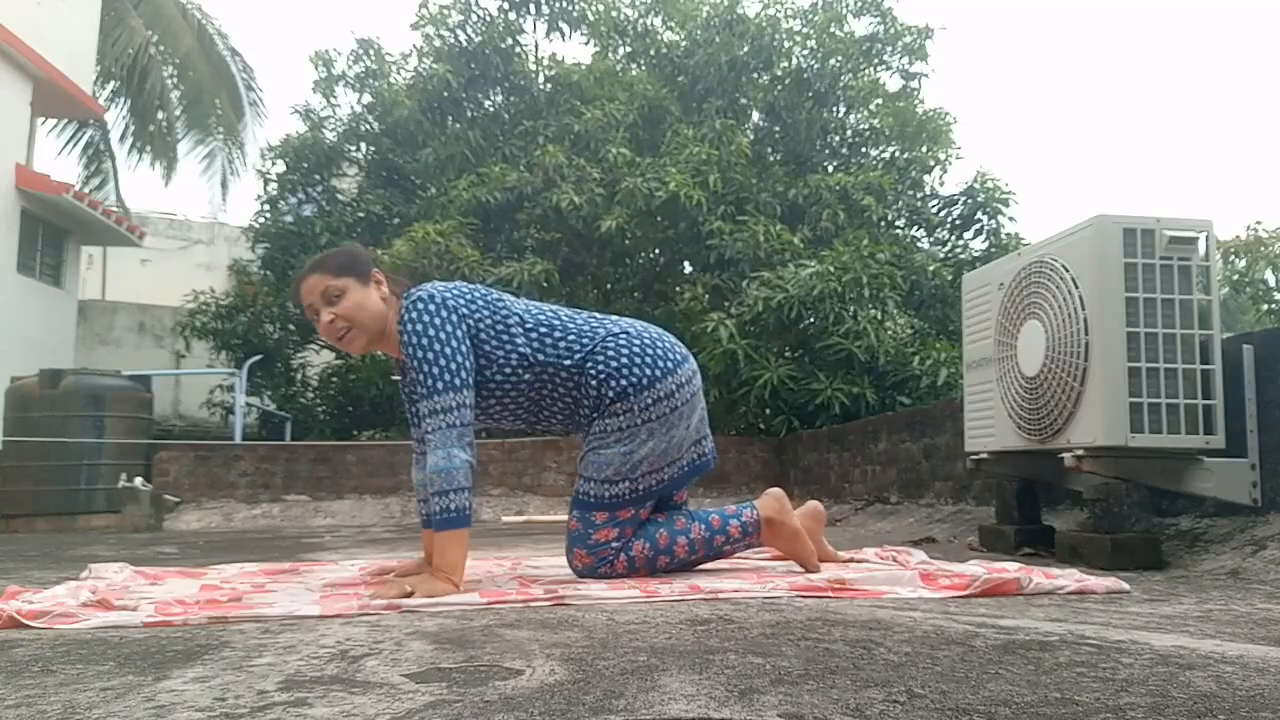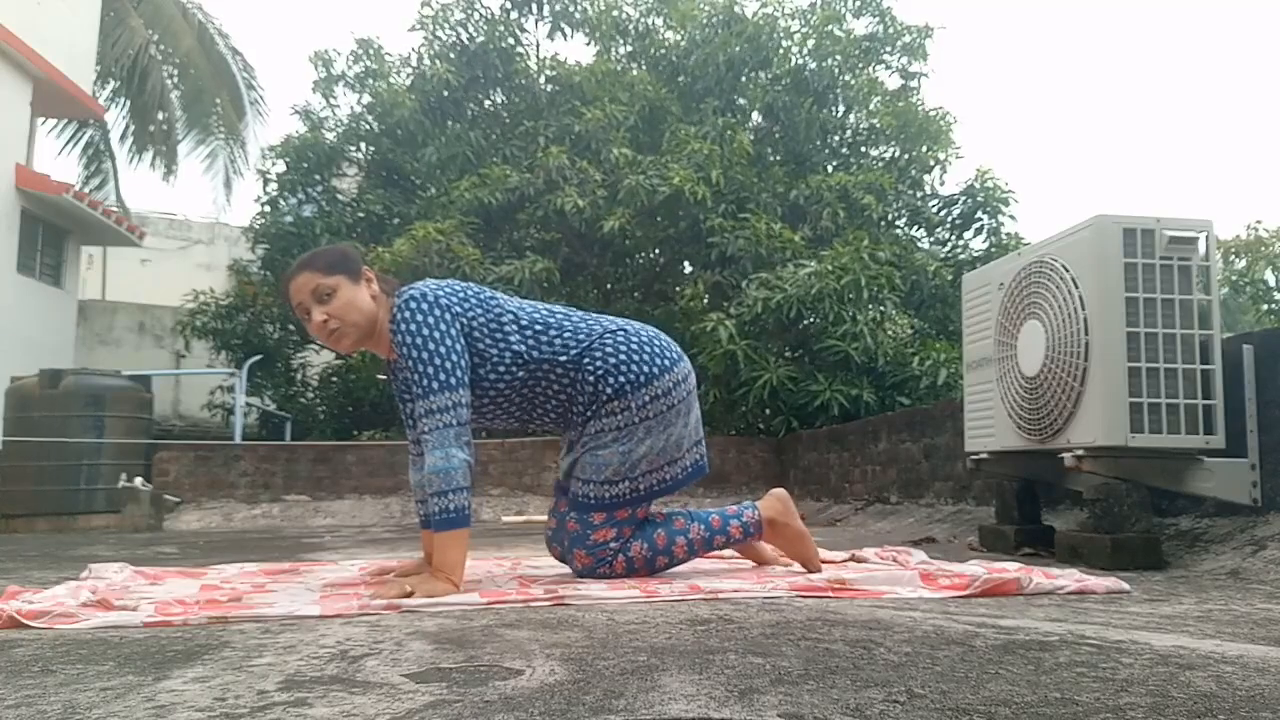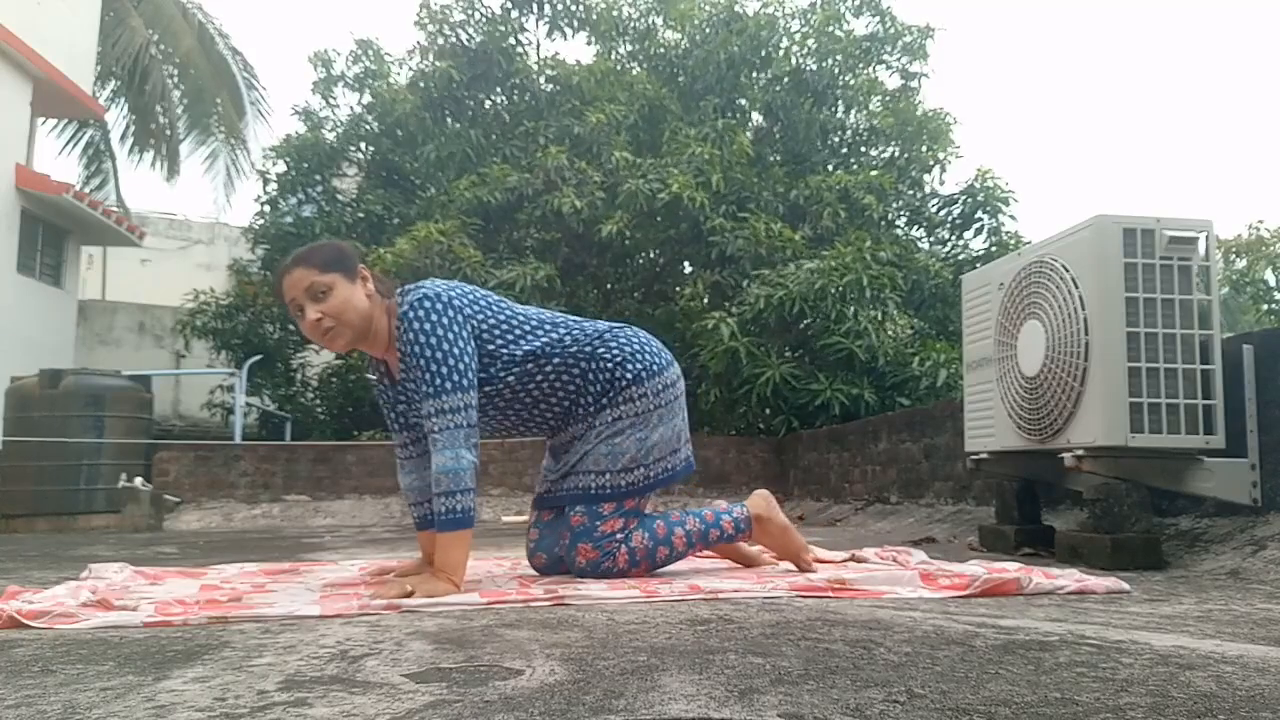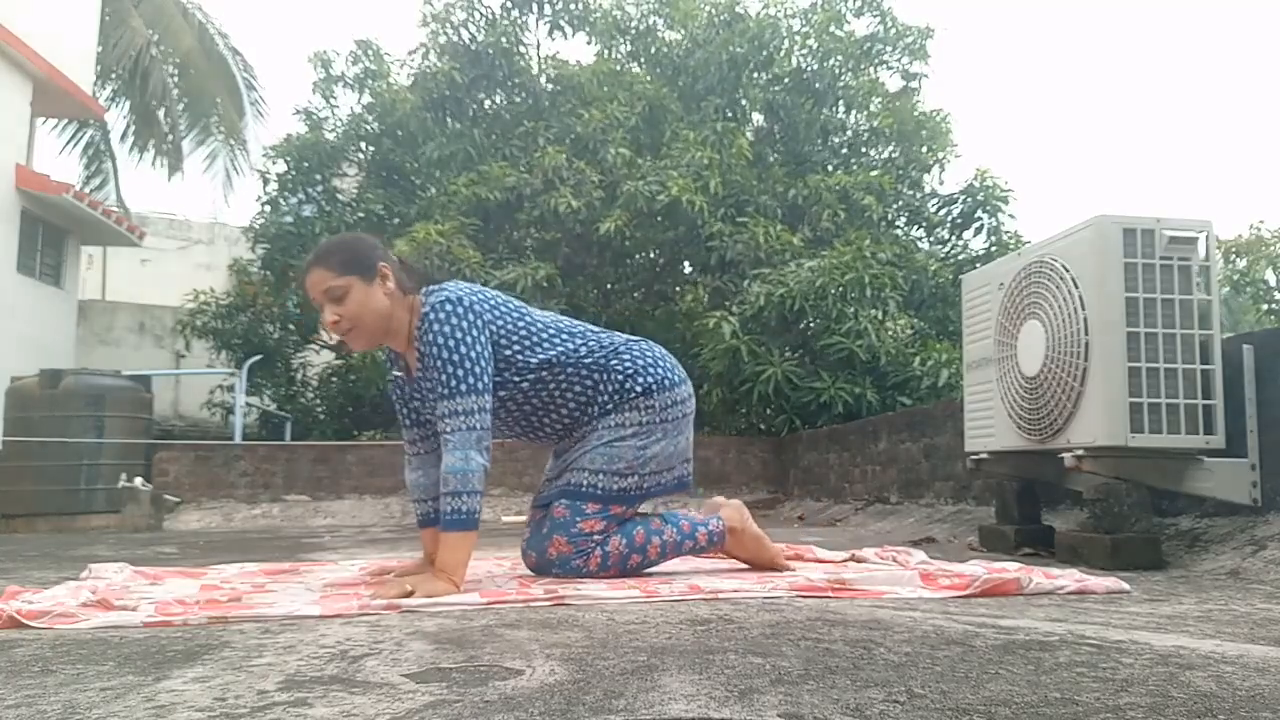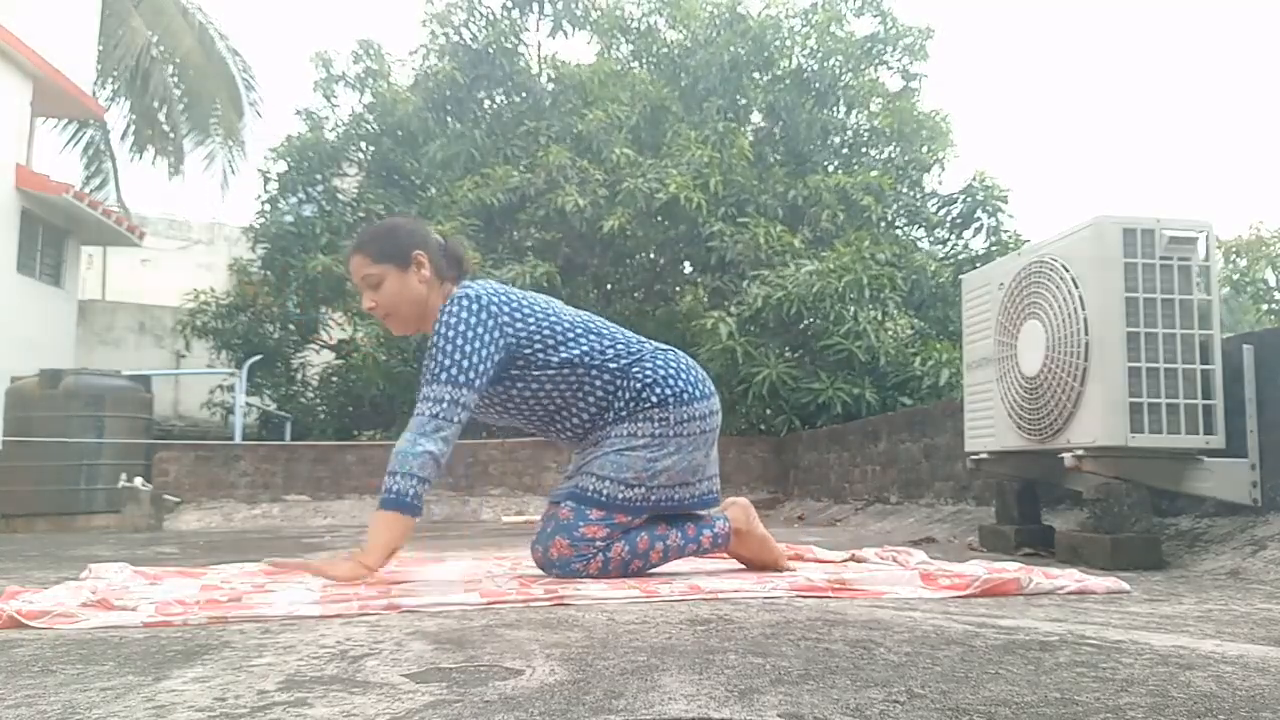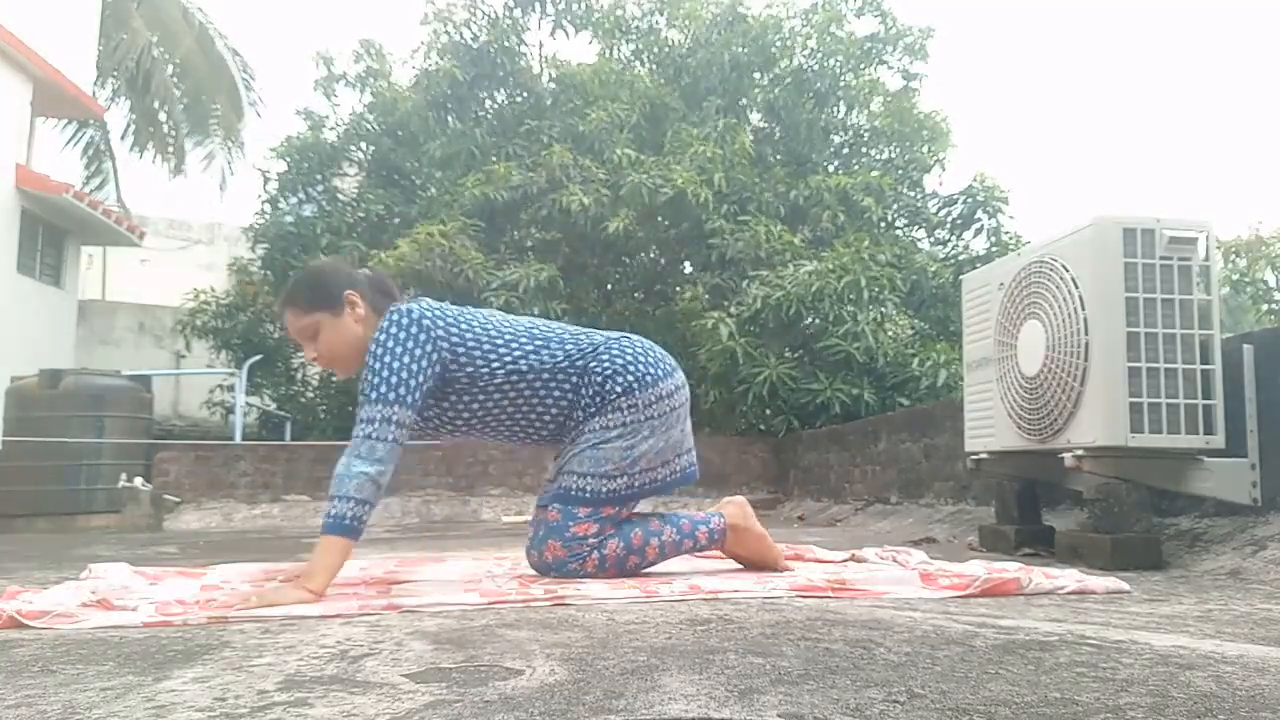
dt=0.4s
person 1, frame 1
left shoulder: (425, 309)
right shoulder: (408, 356)
left elbow: (450, 440)
right elbow: (428, 452)
left wrist: (446, 574)
right wrist: (431, 558)
left hip: (640, 379)
right hip: (645, 381)
left knee: (596, 554)
right knee: (654, 530)
left ankle: (764, 517)
right ankle: (797, 525)
person 1, frame 2
left shoulder: (417, 309)
right shoulder: (400, 357)
left elbow: (447, 438)
right elbow: (426, 450)
left wrist: (446, 574)
right wrist: (432, 557)
left hip: (636, 379)
right hip: (619, 388)
left knee: (593, 553)
right knee: (564, 538)
left ankle: (761, 517)
right ankle: (729, 528)
person 1, frame 3
left shoulder: (426, 309)
right shoulder: (383, 367)
left elbow: (453, 440)
right elbow: (414, 457)
left wrist: (447, 575)
right wrist: (430, 557)
left hip: (632, 382)
right hip: (585, 413)
left knee: (593, 553)
right knee: (549, 552)
left ankle: (749, 519)
right ankle: (710, 528)
person 1, frame 4
left shoulder: (448, 311)
right shoulder: (399, 360)
left elbow: (464, 441)
right elbow: (424, 454)
left wrist: (447, 574)
right wrist: (432, 557)
left hip: (645, 395)
right hip: (594, 422)
left knee: (563, 553)
right knee: (542, 551)
left ankle: (724, 529)
right ankle: (705, 521)
person 1, frame 5
left shoulder: (468, 309)
right shoulder: (452, 339)
left elbow: (434, 431)
right elbow: (429, 432)
left wrist: (367, 558)
right wrist: (373, 550)
left hip: (665, 407)
right hip: (630, 422)
left knee: (565, 554)
right knee: (556, 552)
left ankle: (728, 528)
right ankle: (719, 519)
person 1, frame 6
left shoulder: (403, 327)
right shoulder: (386, 366)
left elbow: (371, 456)
right elbow: (367, 457)
left wrist: (312, 583)
right wrist: (317, 567)
left hip: (633, 389)
right hip: (609, 404)
left knee: (562, 553)
right knee: (554, 547)
left ankle: (724, 525)
right ankle: (718, 524)
